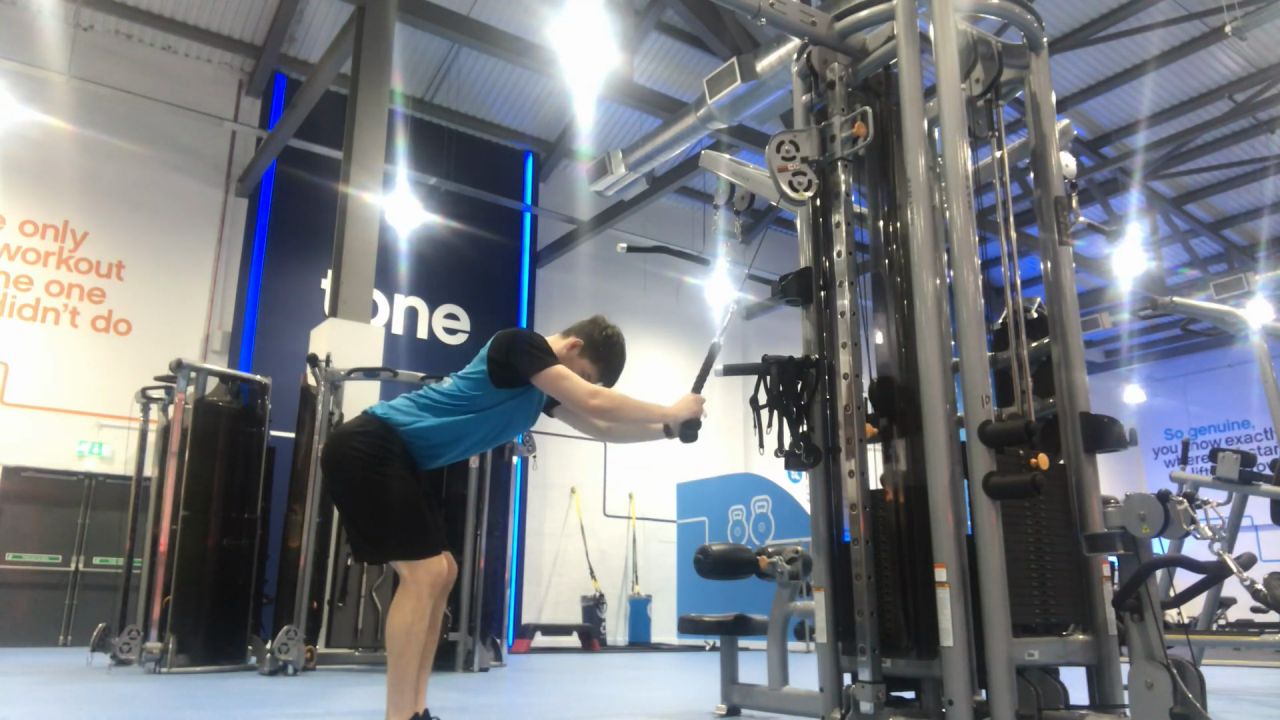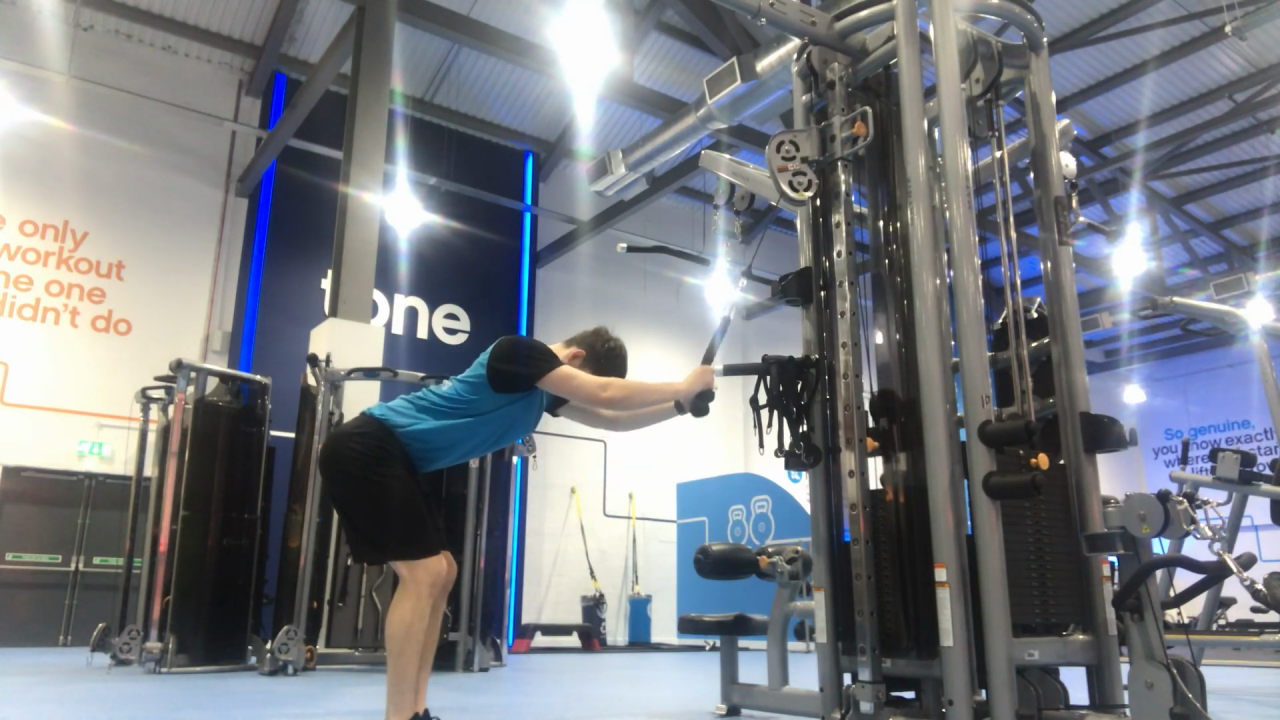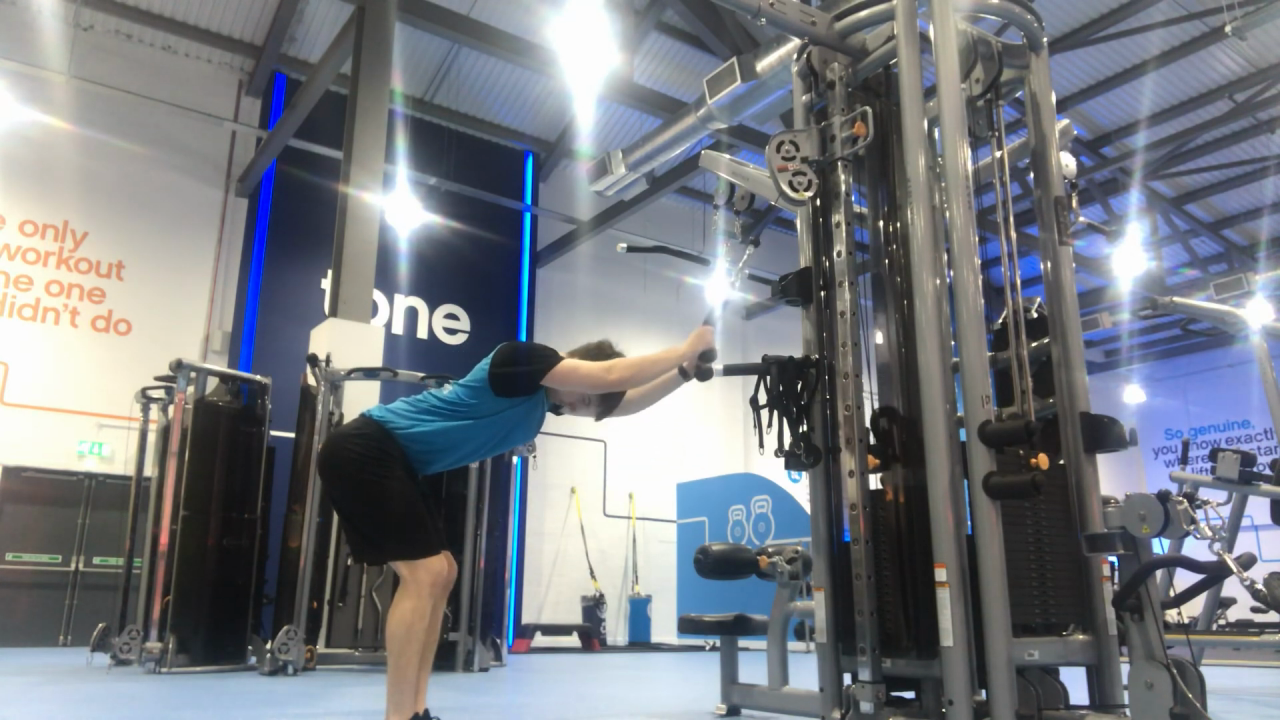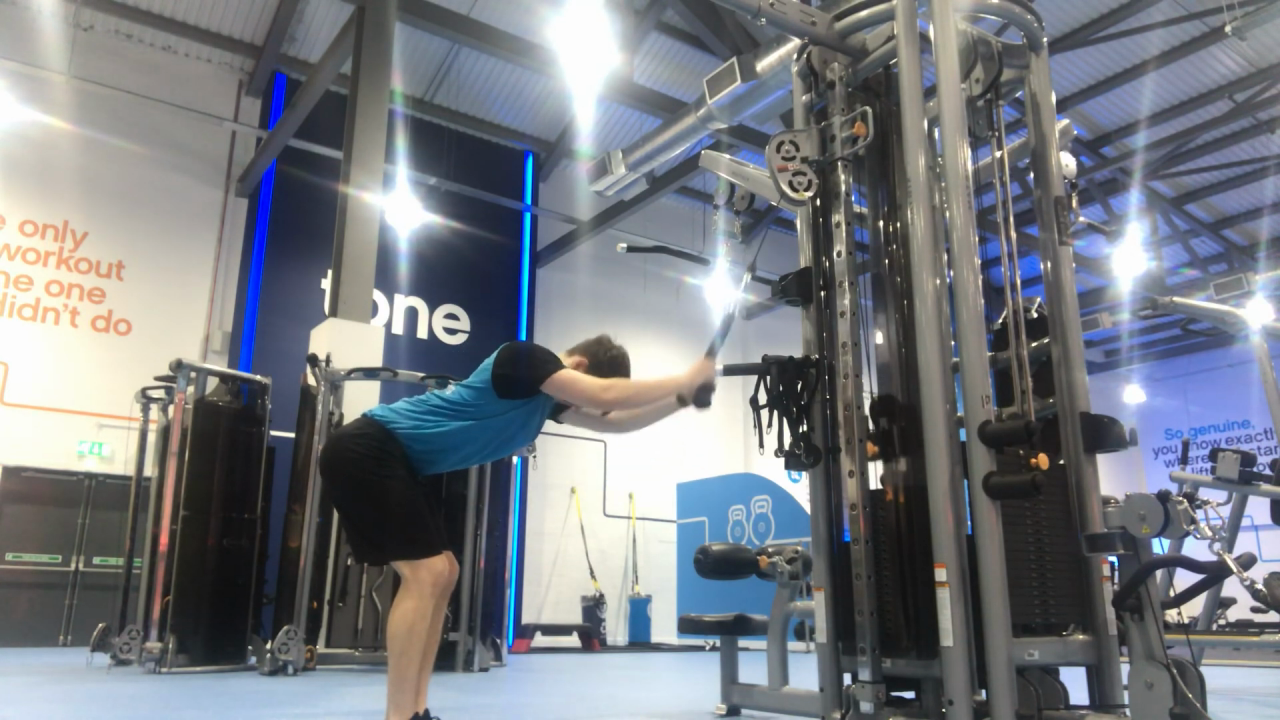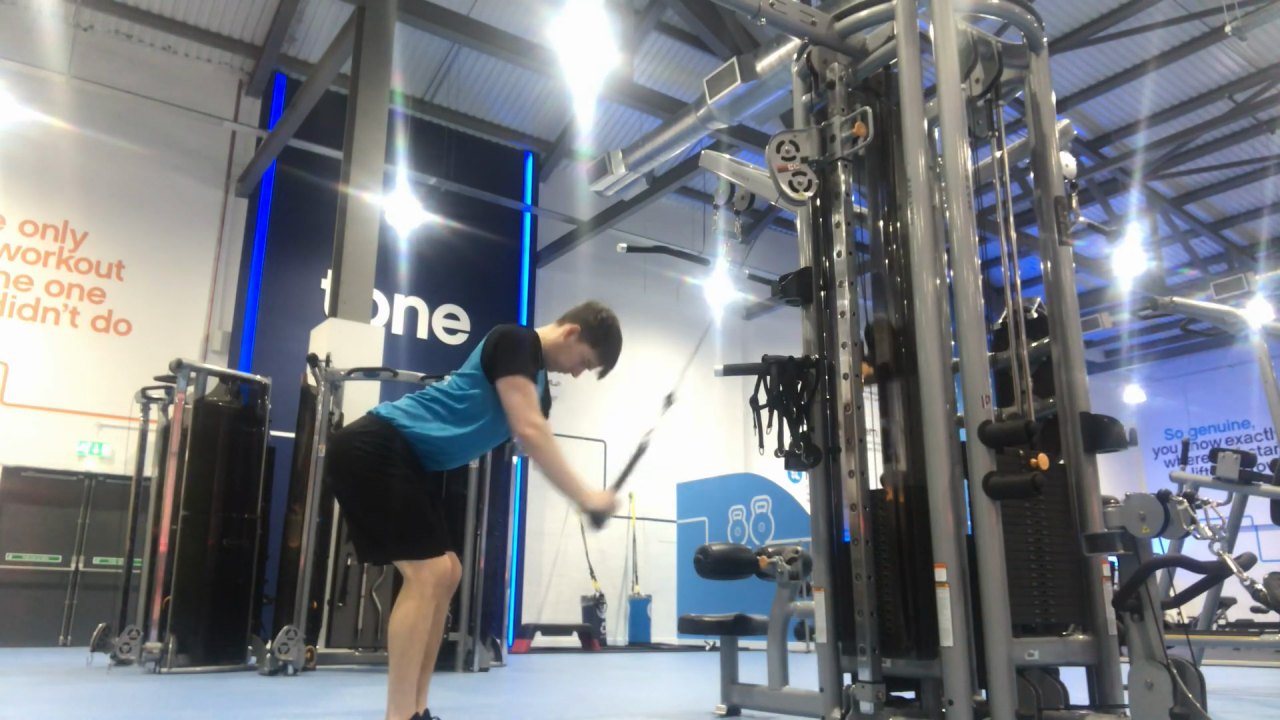
dt=0.4s
person 1, frame 1
left shoulder: (542, 385)
right shoulder: (520, 345)
left elbow: (602, 426)
right elbow: (595, 403)
left wrist: (668, 426)
right wrist: (671, 413)
left hip: (396, 457)
right hip: (369, 449)
left knee: (440, 573)
right knee: (424, 573)
person 1, frame 2
left shoulder: (545, 387)
right shoulder: (520, 352)
left elbow: (611, 417)
right elbow: (606, 394)
left wrist: (680, 403)
right wrist: (684, 387)
left hip: (391, 457)
right hip: (367, 449)
left knee: (439, 573)
right knee: (423, 573)
person 1, frame 3
left shoulder: (544, 389)
right shoulder: (521, 359)
left elbow: (623, 401)
right elbow: (612, 377)
left wrist: (685, 371)
right wrist: (686, 349)
left hip: (387, 458)
right hip: (365, 450)
left knee: (439, 573)
right knee: (424, 574)
person 1, frame 4
left shoulder: (548, 395)
right shoulder: (524, 359)
left elbow: (615, 420)
right elbow: (607, 395)
left wrist: (682, 395)
right wrist: (686, 379)
left hip: (388, 458)
right hip: (367, 451)
left knee: (442, 573)
right knee: (425, 574)
person 1, frame 5
left shoulder: (533, 380)
right shoulder: (515, 342)
left elbow: (538, 441)
right elbow: (529, 431)
left wrist: (581, 495)
right wrist: (581, 494)
left hip: (404, 459)
right hip: (373, 449)
left knee: (445, 573)
right knee: (430, 573)
